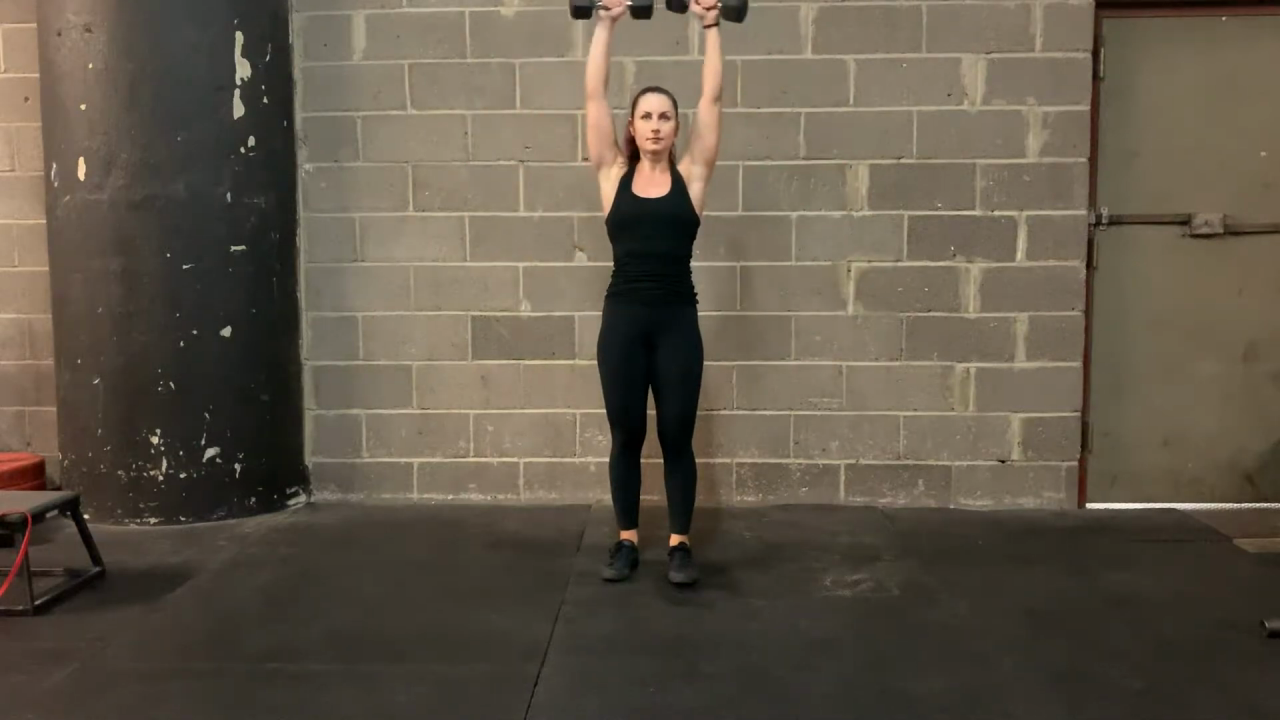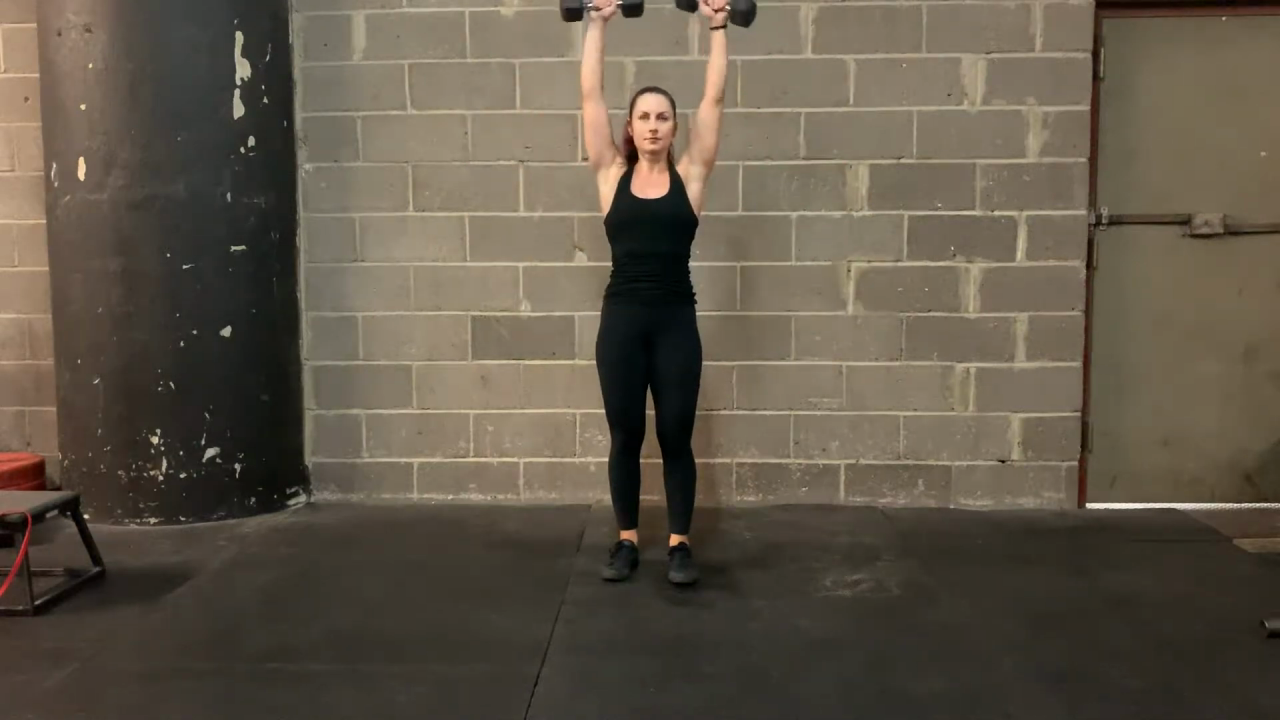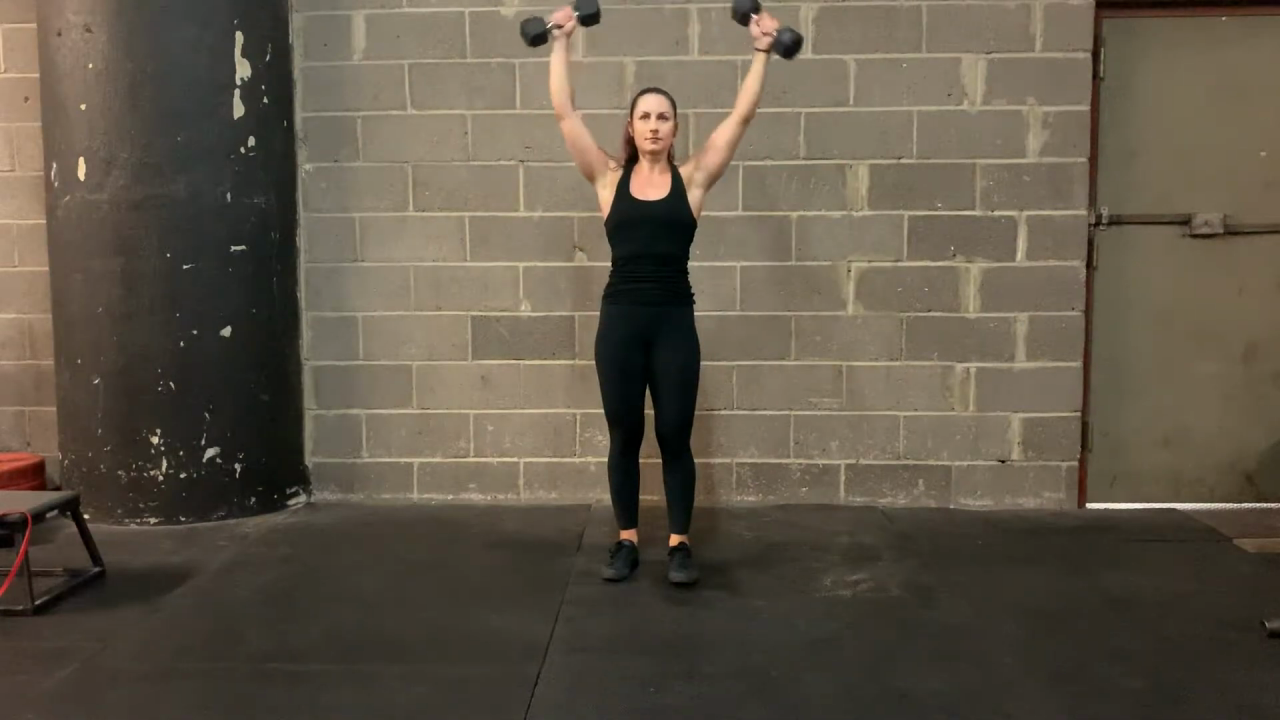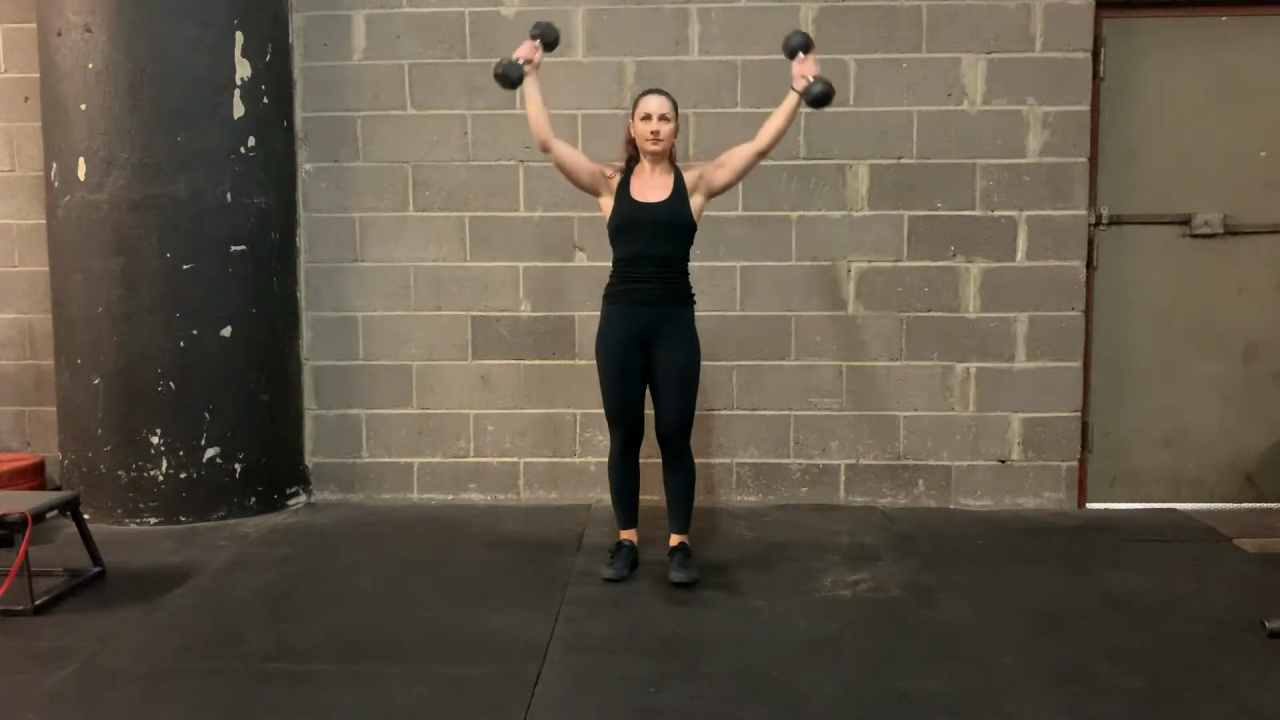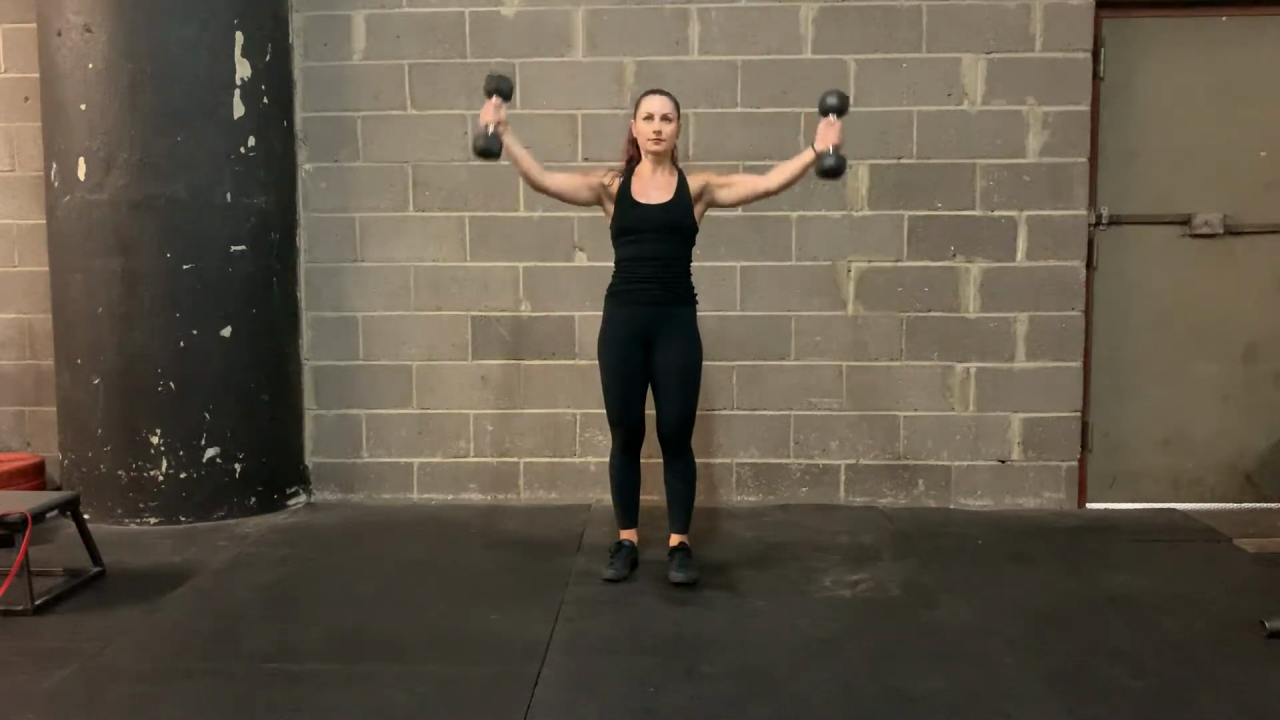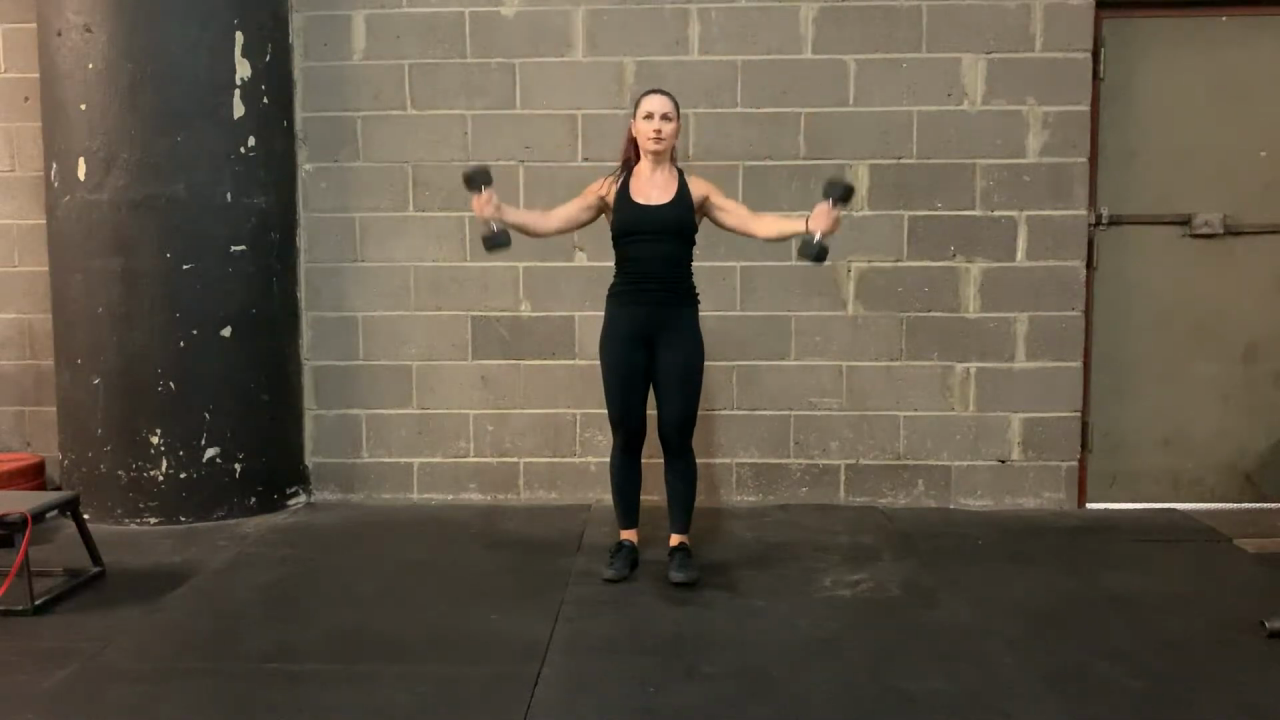
dt=0.3s
person 1, frame 1
left shoulder: (691, 177)
right shoulder: (614, 175)
left elbow: (712, 98)
right elbow: (595, 95)
left hip: (677, 321)
right hip: (622, 319)
left knee: (677, 437)
right knee: (626, 436)
left ankle: (679, 543)
right ankle: (626, 540)
person 1, frame 2
left shoulder: (689, 177)
right shoulder: (612, 176)
left elbow: (713, 100)
right elbow: (590, 96)
left hip: (675, 321)
right hip: (621, 319)
left knee: (676, 437)
right knee: (625, 436)
left ankle: (679, 543)
right ankle: (626, 540)
person 1, frame 3
left shoulder: (691, 179)
right shoulder: (610, 179)
left elbow: (740, 117)
right elbow: (565, 115)
left wrist: (761, 51)
left hip: (673, 322)
right hip: (620, 320)
left knee: (675, 437)
right knee: (624, 436)
left ankle: (679, 543)
right ankle: (626, 540)
person 1, frame 4
left shoulder: (694, 183)
right shoulder: (610, 183)
left elbow: (760, 145)
right elbow: (548, 141)
left wrist: (795, 91)
right wrist: (531, 76)
left hip: (674, 320)
right hip: (620, 319)
left knee: (675, 436)
right knee: (624, 436)
left ankle: (679, 543)
right ankle: (626, 540)
person 1, frame 5
left shoulder: (696, 187)
right shoulder: (611, 185)
left elbow: (768, 182)
right elbow: (543, 180)
left wrist: (816, 151)
right wrist: (503, 134)
left hip: (676, 321)
right hip: (623, 319)
left knee: (676, 436)
right knee: (625, 436)
left ankle: (679, 544)
right ankle: (626, 540)
person 1, frame 6
left shoulder: (695, 189)
right shoulder: (610, 188)
left elbow: (756, 222)
right elbow: (549, 221)
left wrist: (807, 223)
right wrist: (500, 213)
left hip: (678, 321)
right hip: (624, 319)
left knee: (677, 437)
right knee: (626, 435)
left ankle: (679, 543)
right ankle: (626, 541)
